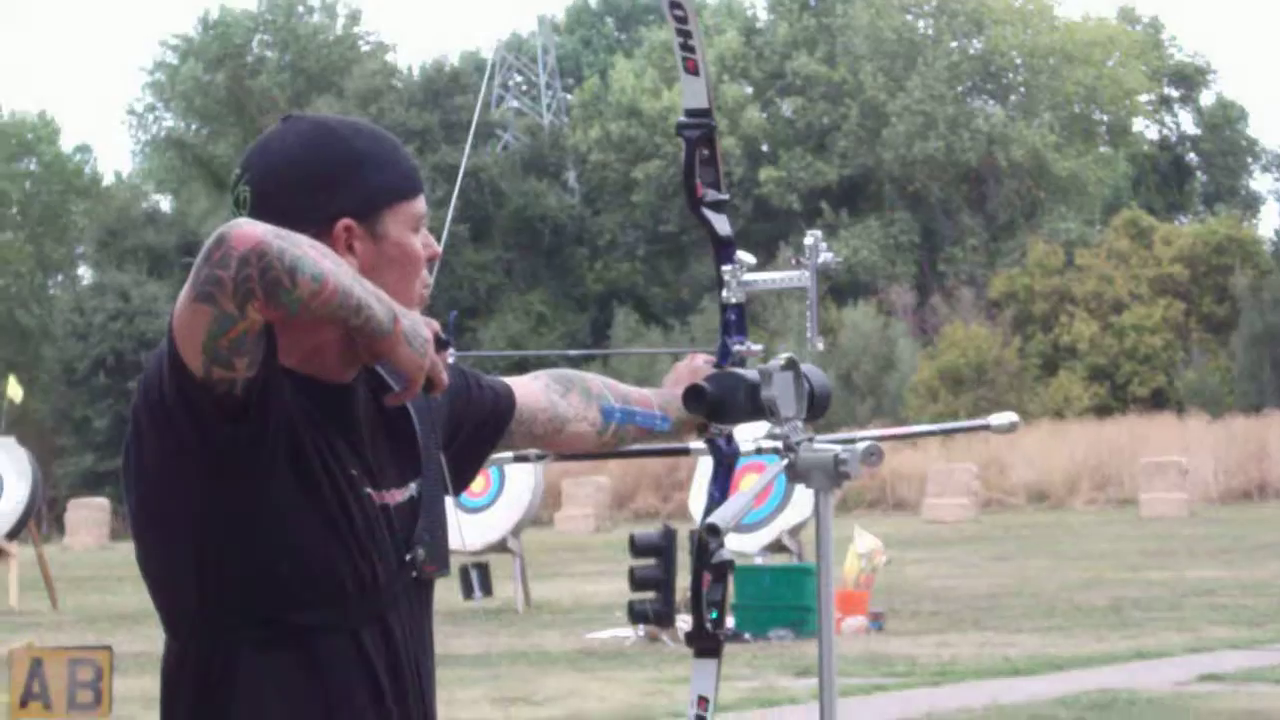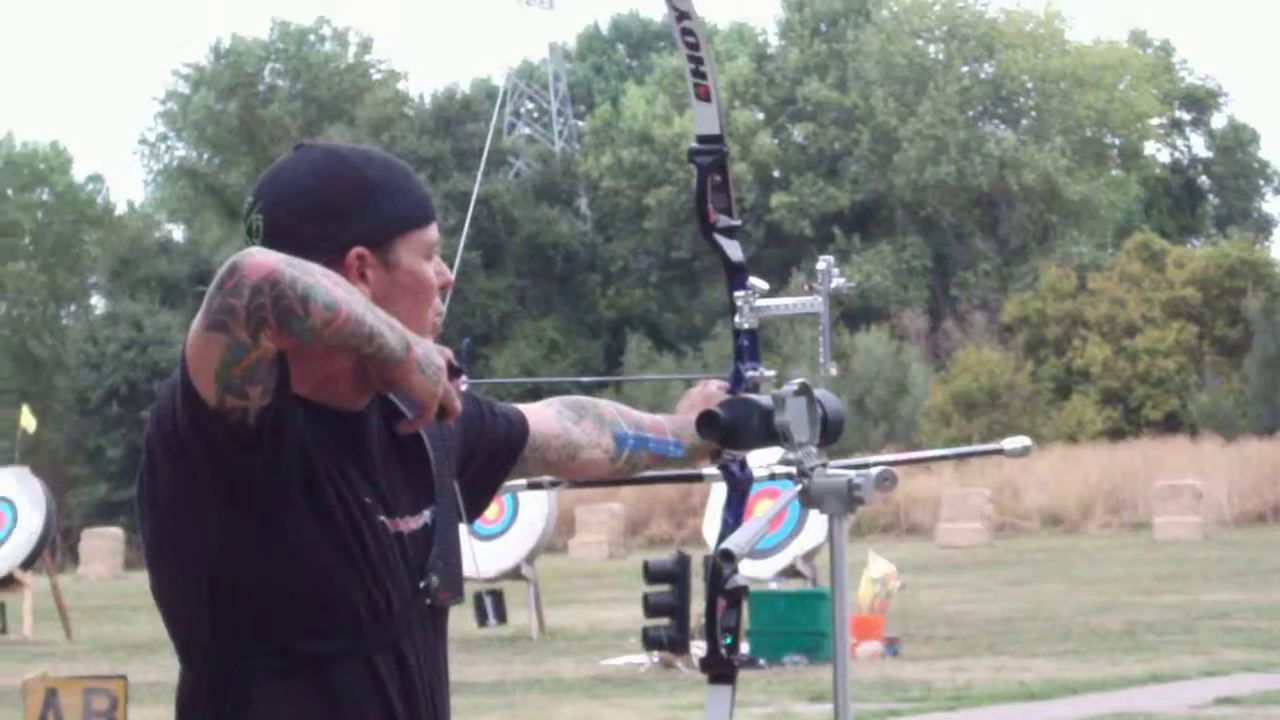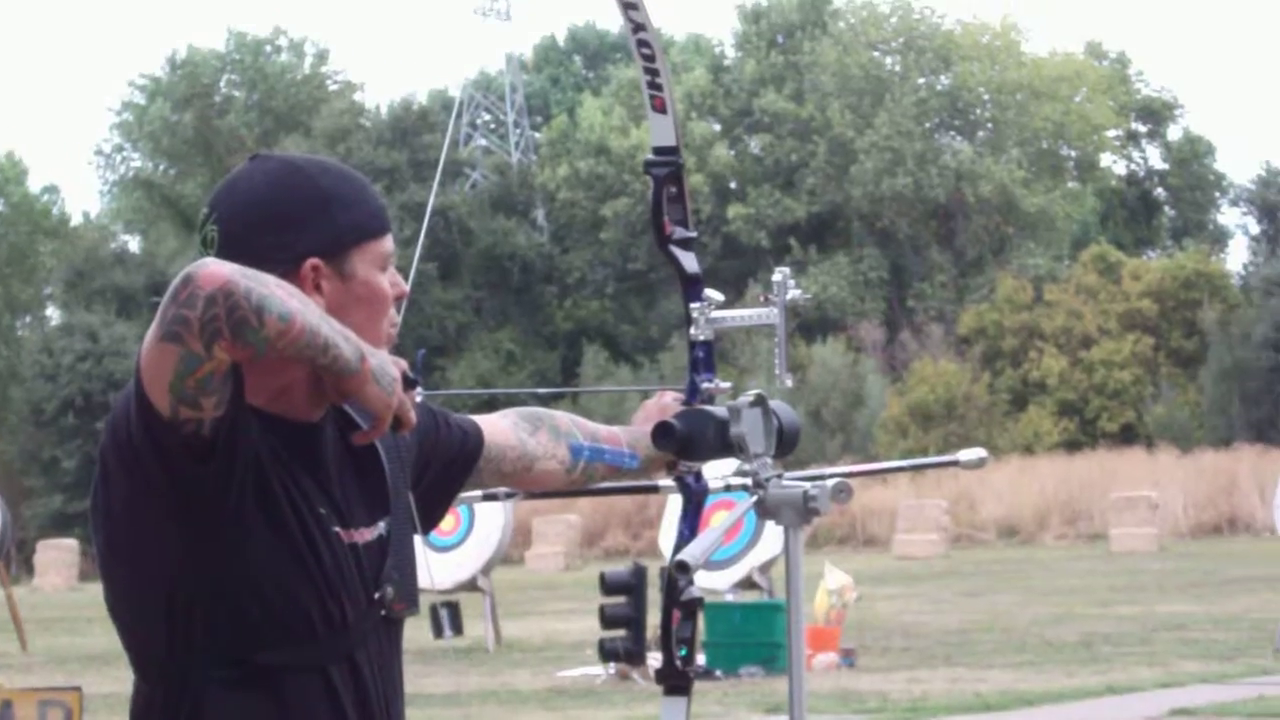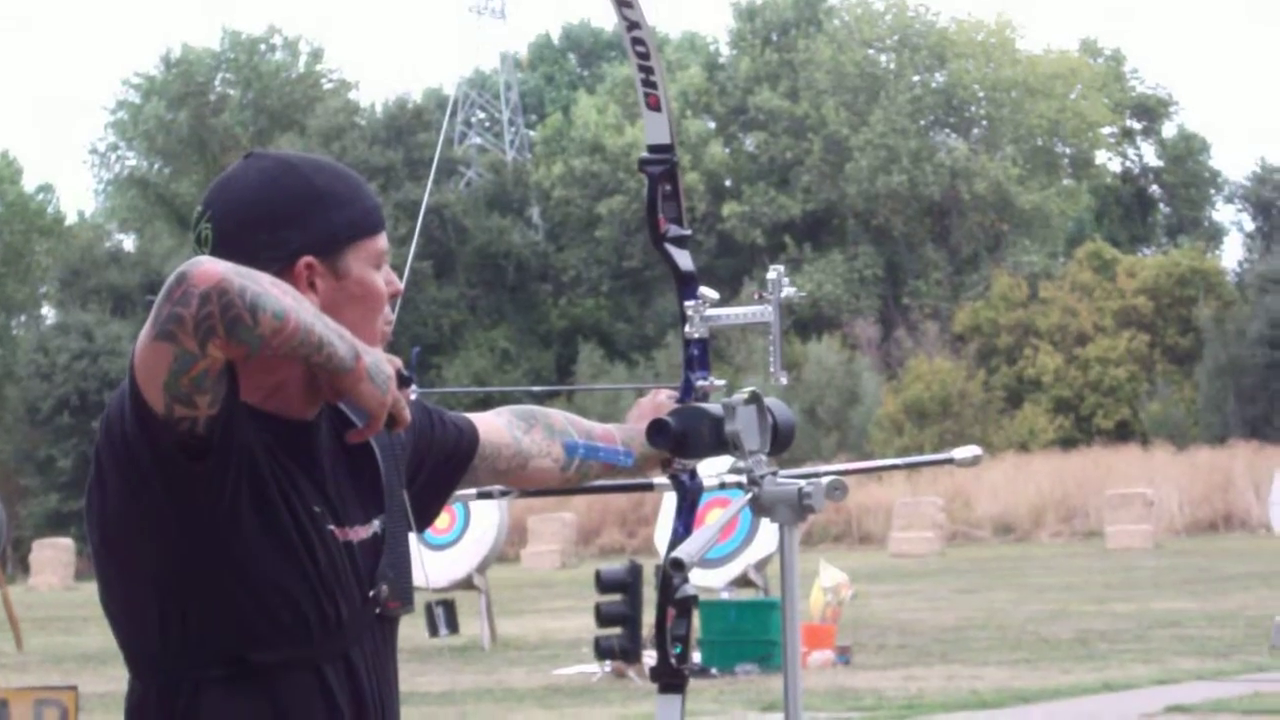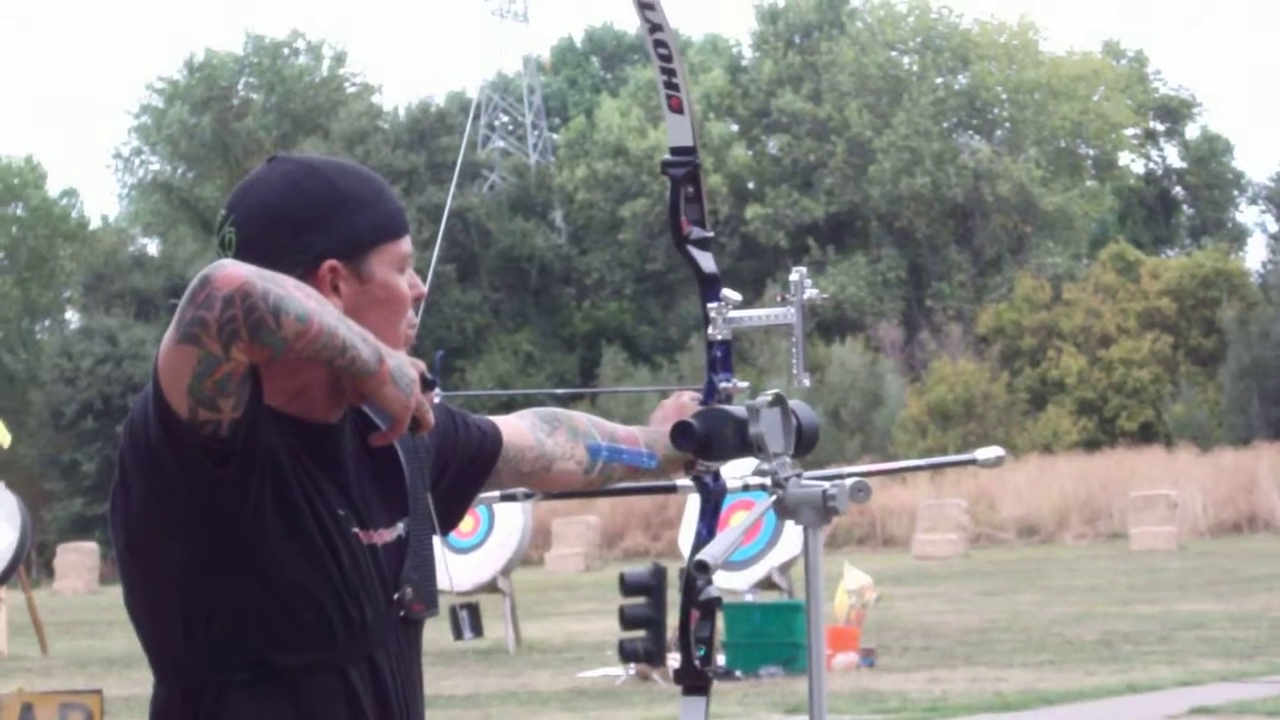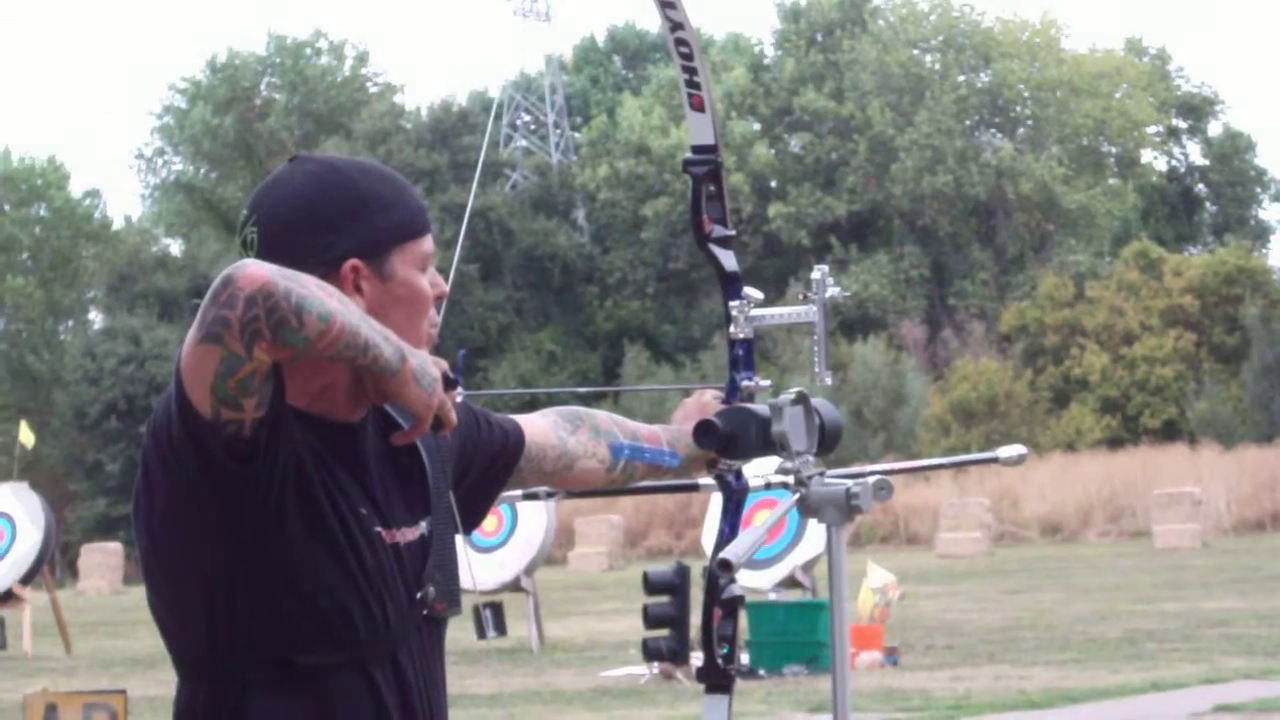
dt=0.2s
person 1, frame 1
left shoulder: (409, 393)
right shoulder: (221, 394)
left elbow: (552, 404)
right elbow: (242, 252)
left wrist: (668, 405)
right wrist: (386, 323)
person 1, frame 2
left shoulder: (423, 421)
right shoulder: (235, 425)
left elbow: (566, 432)
right elbow: (254, 281)
left wrist: (683, 432)
right wrist: (398, 351)
person 1, frame 3
left shoulder: (376, 431)
right shoulder: (185, 437)
left elbow: (521, 443)
right elbow: (208, 292)
left wrist: (638, 443)
right wrist: (353, 362)
person 1, frame 4
left shoulder: (372, 430)
right shoulder: (179, 434)
left elbow: (518, 442)
right elbow: (203, 290)
left wrist: (632, 440)
right wrist: (347, 358)
person 1, frame 5
left shoulder: (397, 434)
right shoulder: (203, 438)
left elbow: (540, 443)
right elbow: (226, 293)
left wrist: (658, 442)
right wrist: (371, 362)
person 1, frame 6
left shoulder: (416, 431)
right shoulder: (228, 437)
left elbow: (562, 441)
right elbow: (249, 291)
left wrist: (679, 440)
right wrist: (394, 362)
